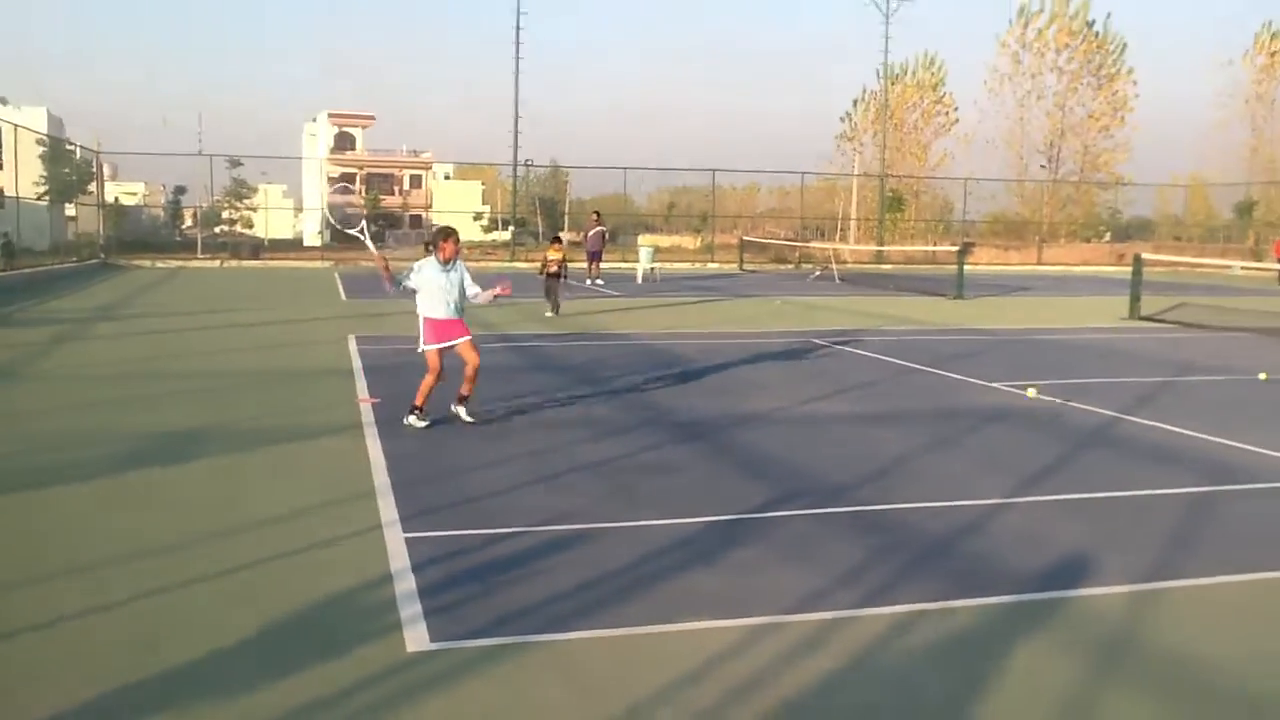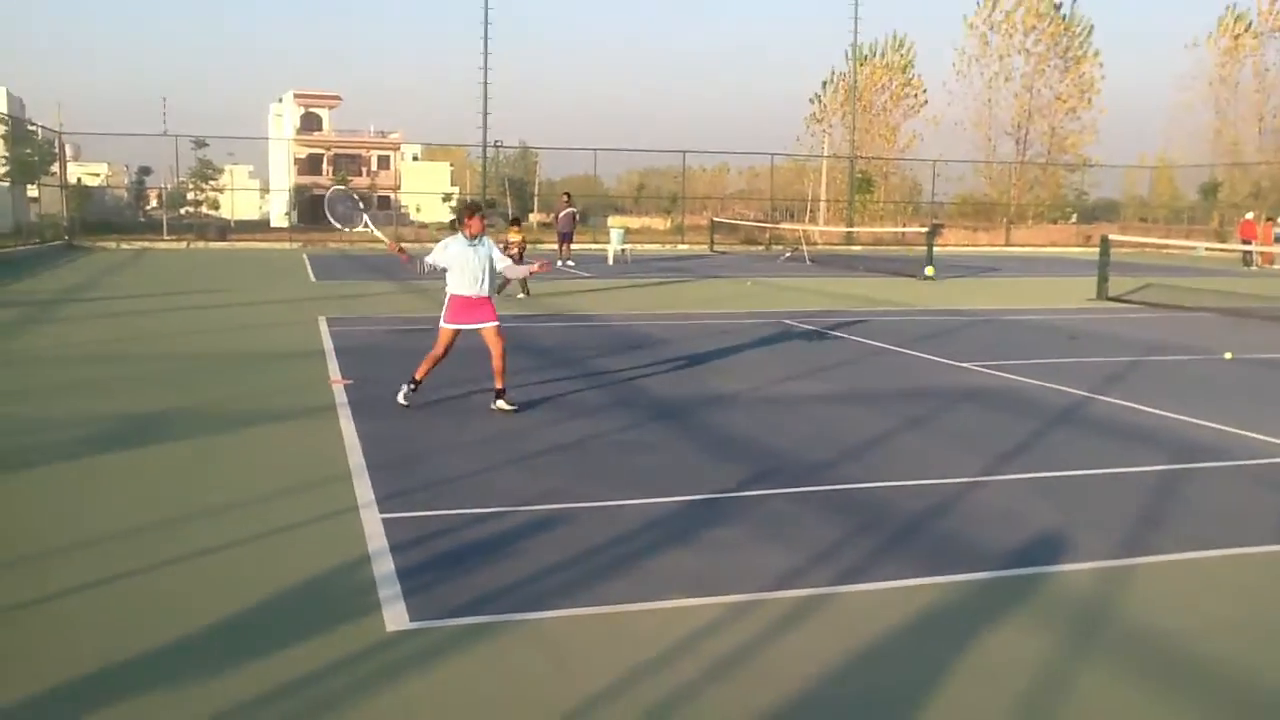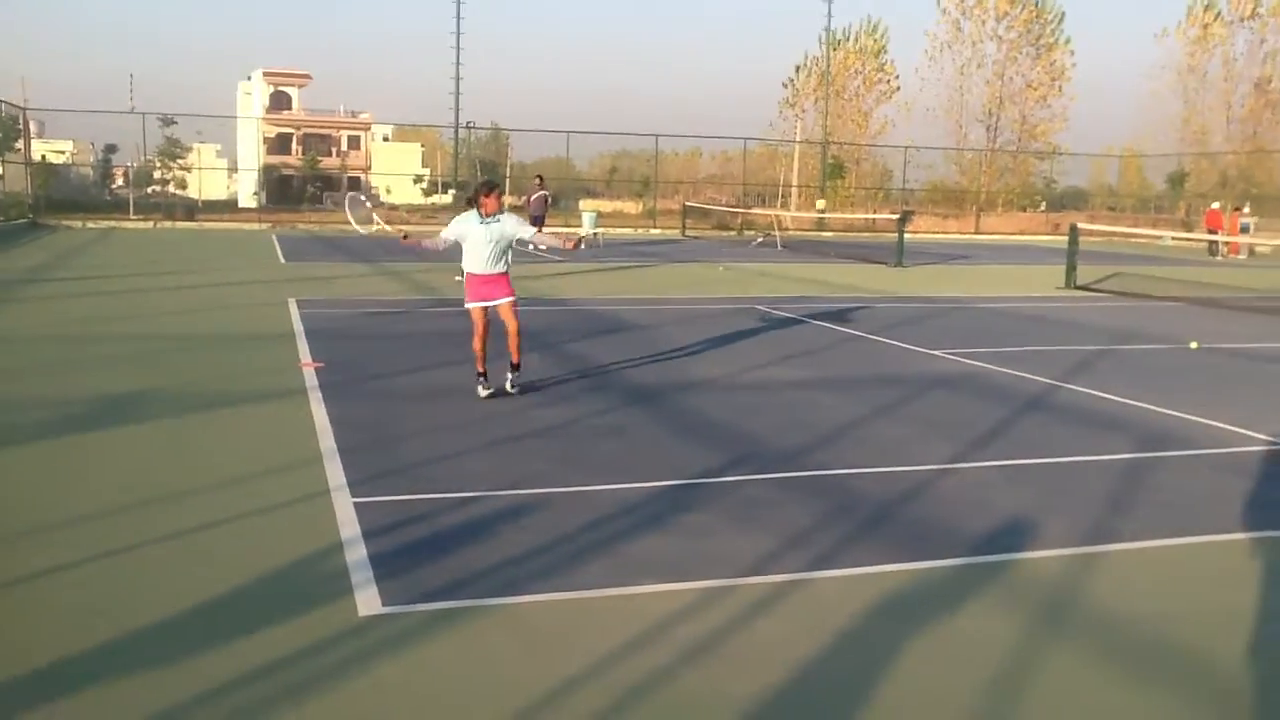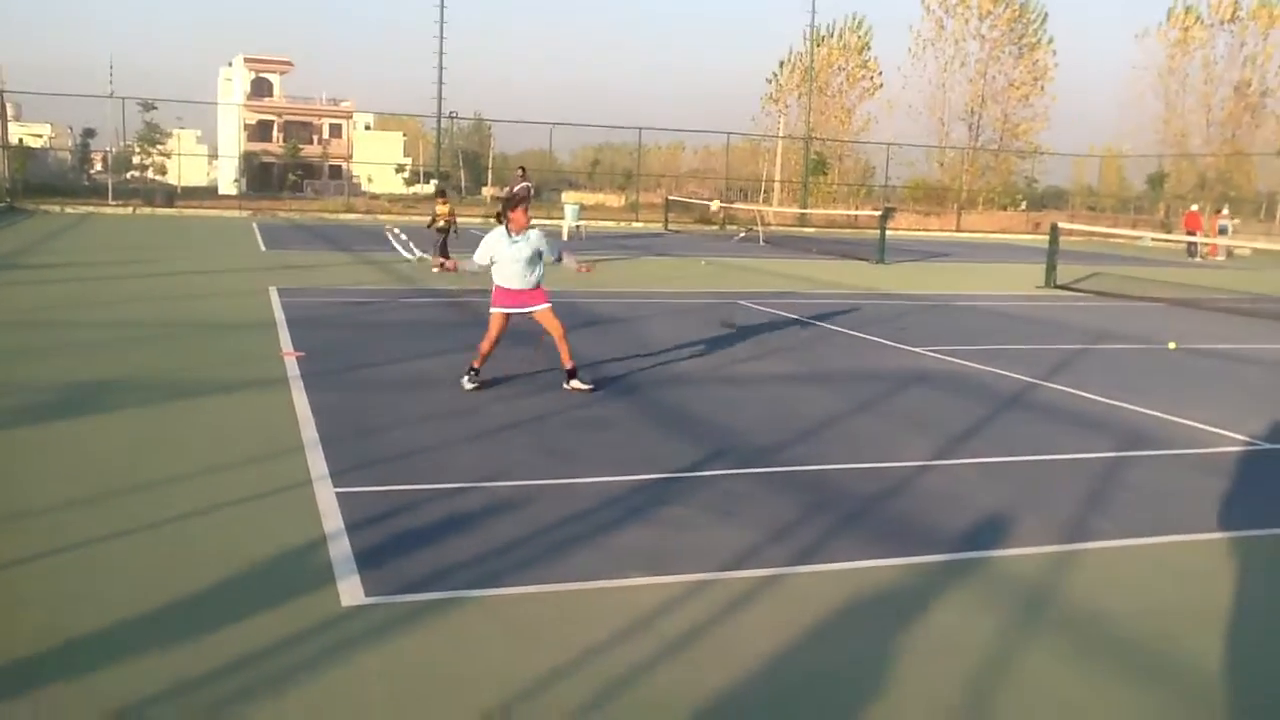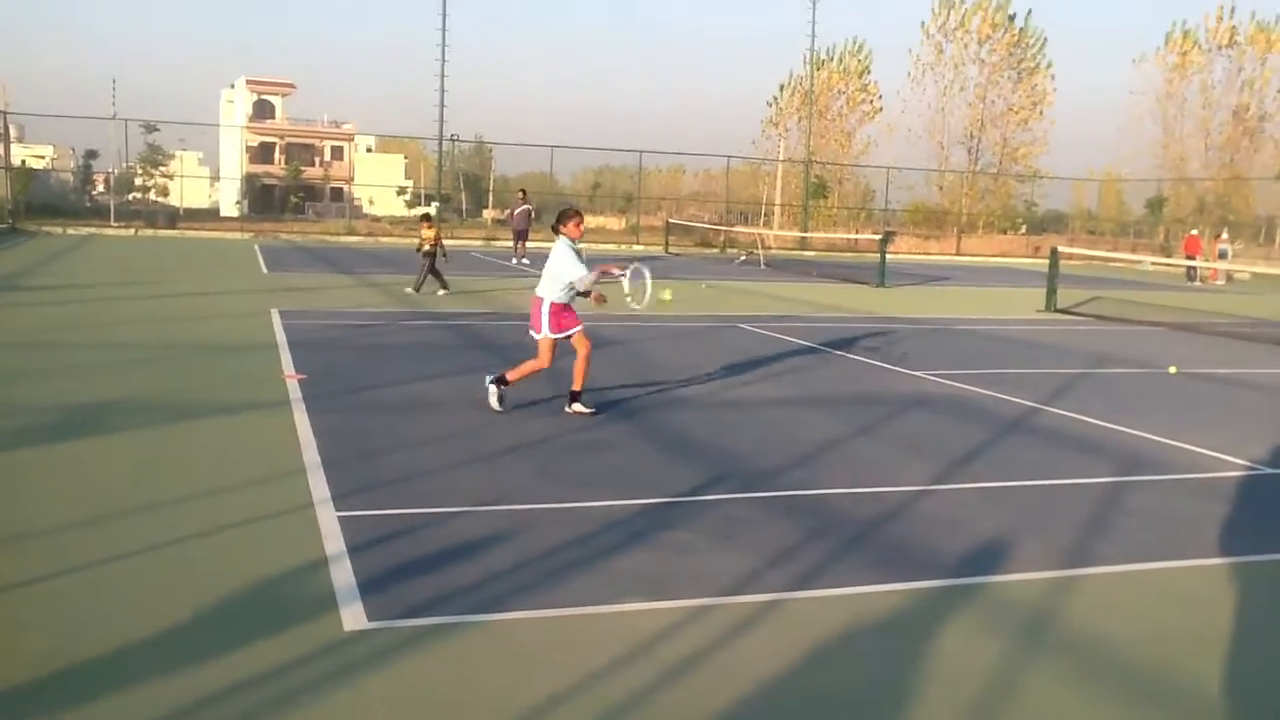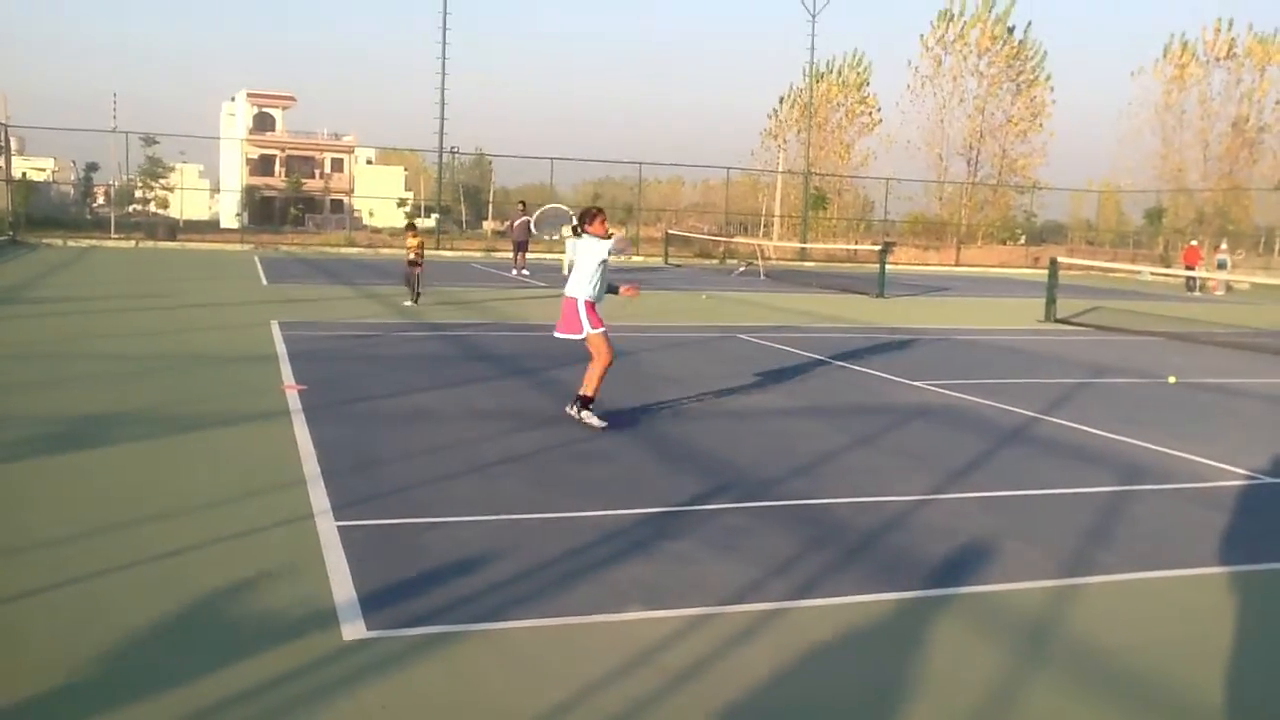
dt=0.2s
person 1, frame 1
left shoulder: (460, 268)
right shoulder: (421, 268)
left elbow: (475, 296)
right elbow: (398, 286)
left wrist: (494, 292)
right wrist: (386, 273)
left hip: (454, 323)
right hip: (431, 323)
left knee: (474, 361)
right knee: (435, 369)
left ankle: (460, 402)
right ankle: (415, 412)
person 1, frame 2
left shoulder: (488, 244)
right shoulder: (448, 245)
left elbow: (508, 269)
right elbow: (426, 266)
left wrist: (531, 269)
left hip: (483, 303)
right hip: (457, 302)
left knee: (498, 350)
right knee: (440, 350)
left ankle: (499, 397)
right ankle: (411, 385)
person 1, frame 3
left shoulder: (508, 220)
right shoulder: (463, 221)
left elbow: (534, 235)
right elbow: (440, 242)
right wrist: (413, 241)
left hip: (499, 280)
right hip: (475, 280)
left knee: (513, 326)
right knee: (480, 330)
left ankle: (514, 370)
right ankle: (481, 376)
person 1, frame 4
left shoulder: (536, 237)
right shoulder: (493, 239)
left elbow: (556, 254)
right elbow: (479, 265)
left wrist: (577, 265)
right wrist: (455, 266)
left hip: (532, 292)
right hip: (504, 292)
left knee: (558, 330)
right knee: (493, 336)
left ankle: (571, 376)
right ankle: (473, 371)
person 1, frame 5
left shoulder: (572, 249)
right shoulder: (563, 251)
right elbow: (582, 282)
left wrist: (590, 293)
right wrist: (600, 271)
left hip: (563, 308)
right hip: (548, 307)
left knee: (585, 348)
right knee: (544, 361)
left ankle: (574, 400)
right ankle: (499, 381)
person 1, frame 6
left shoulder: (595, 246)
right shoulder: (589, 244)
right elbow: (616, 244)
left wrist: (619, 289)
right wrist: (611, 238)
left hip: (585, 306)
right hip: (579, 305)
left knee: (601, 357)
right knee: (606, 355)
left ankle: (581, 404)
right ankle: (583, 404)
